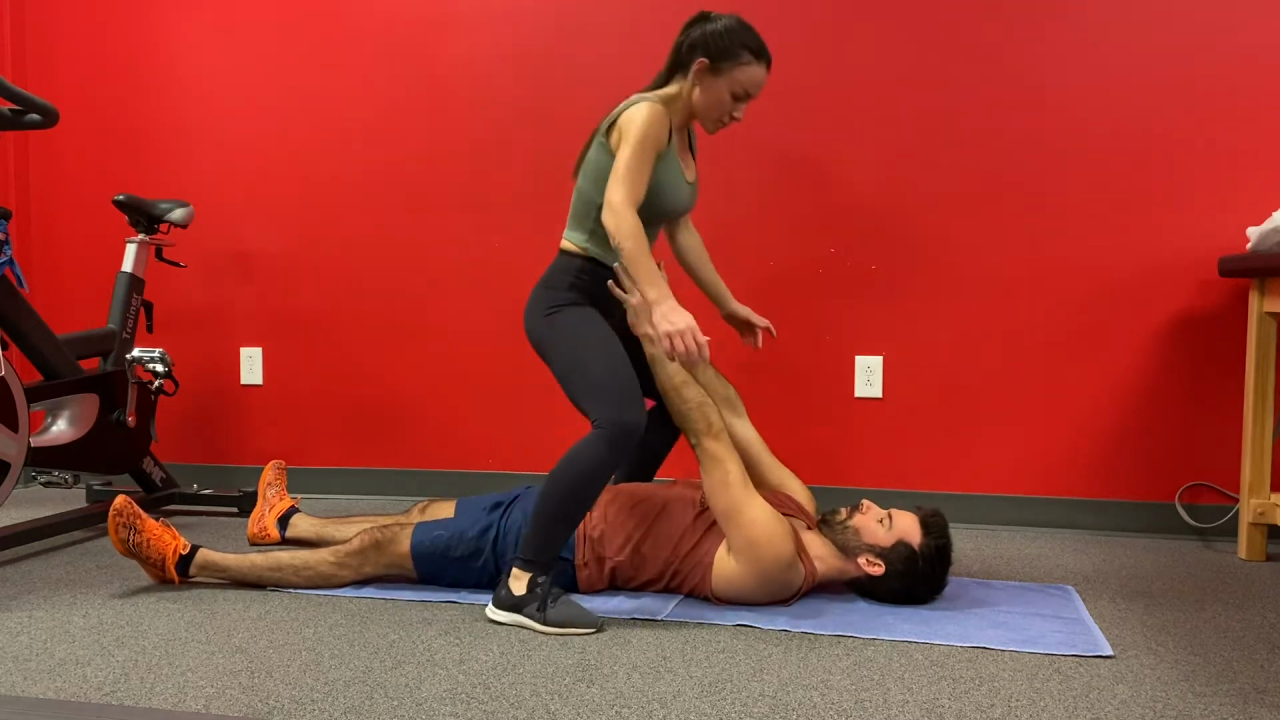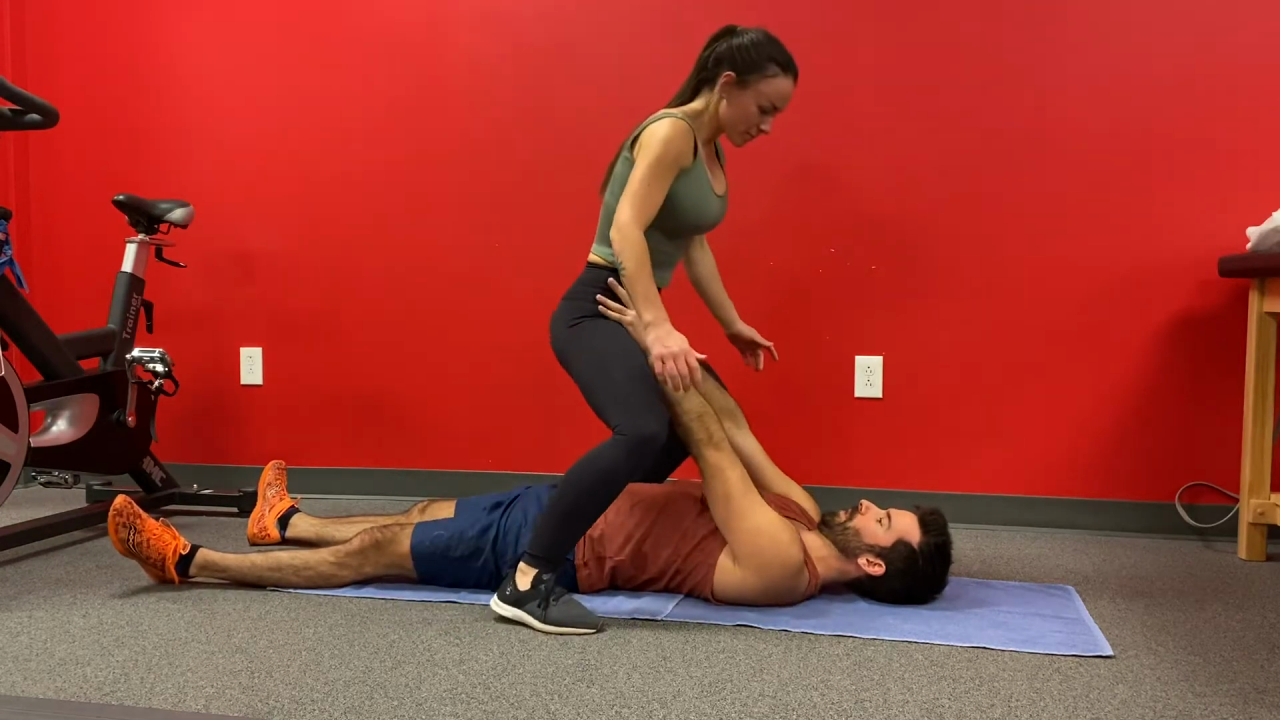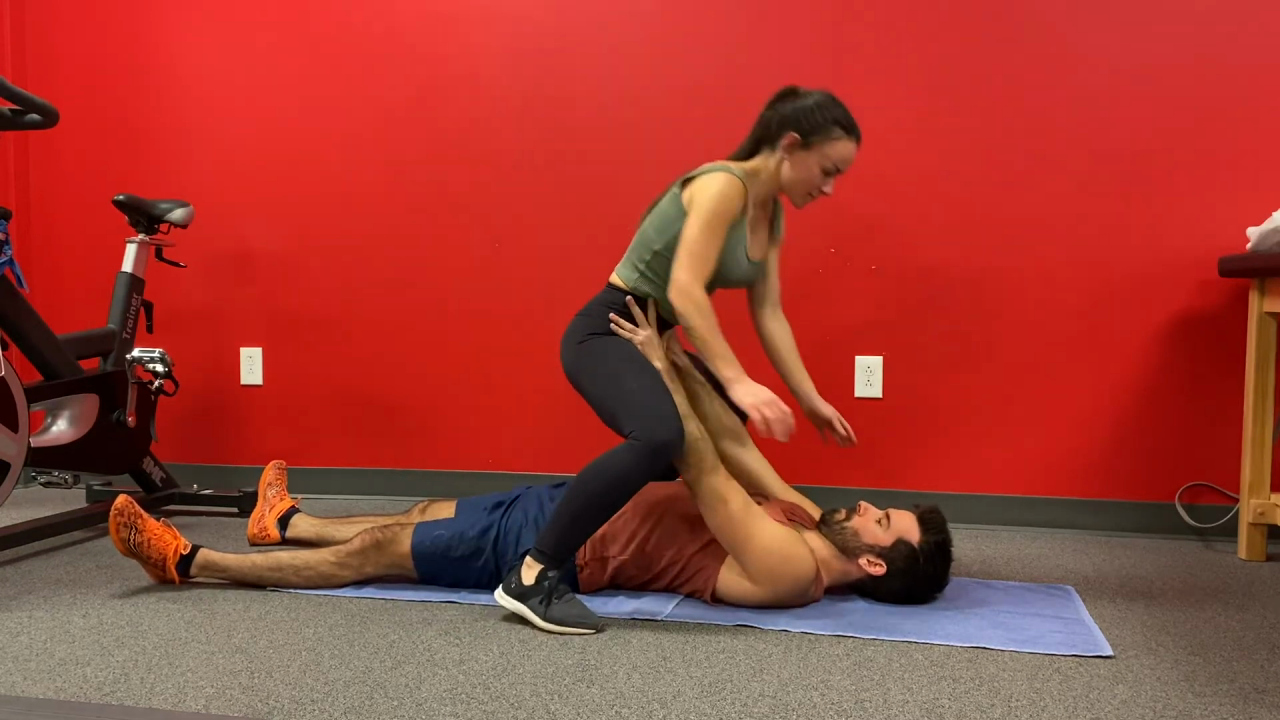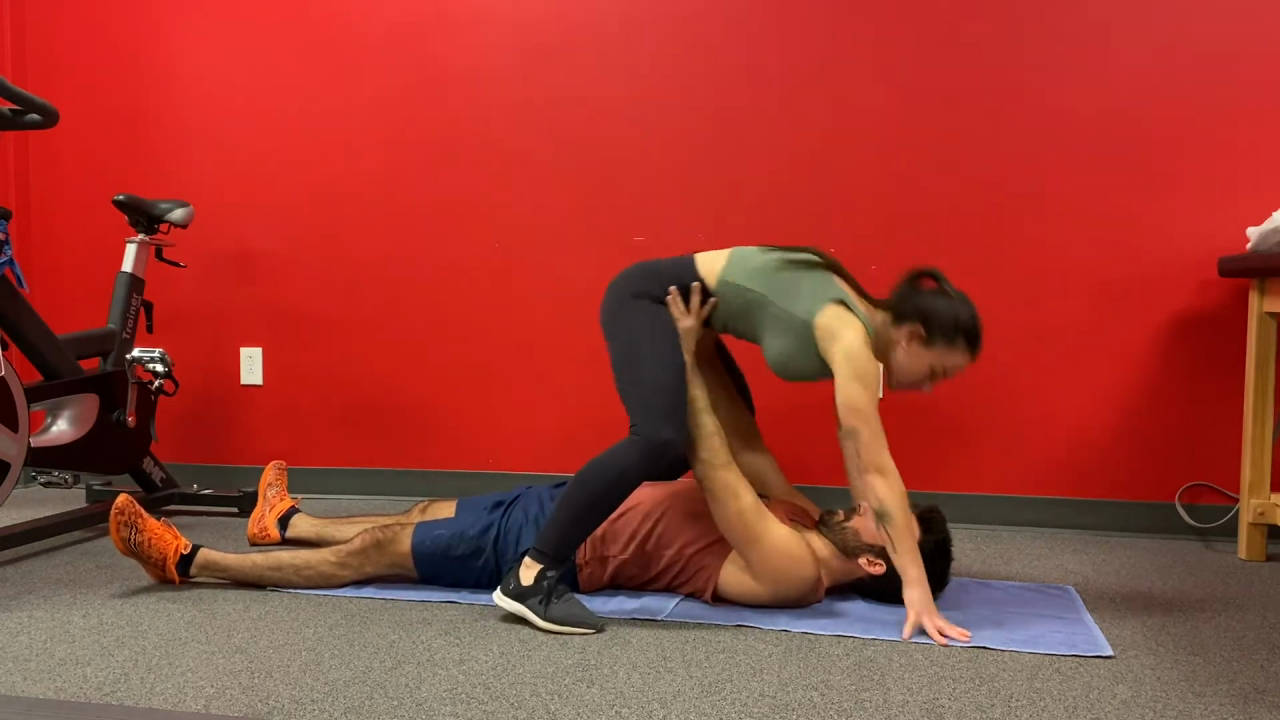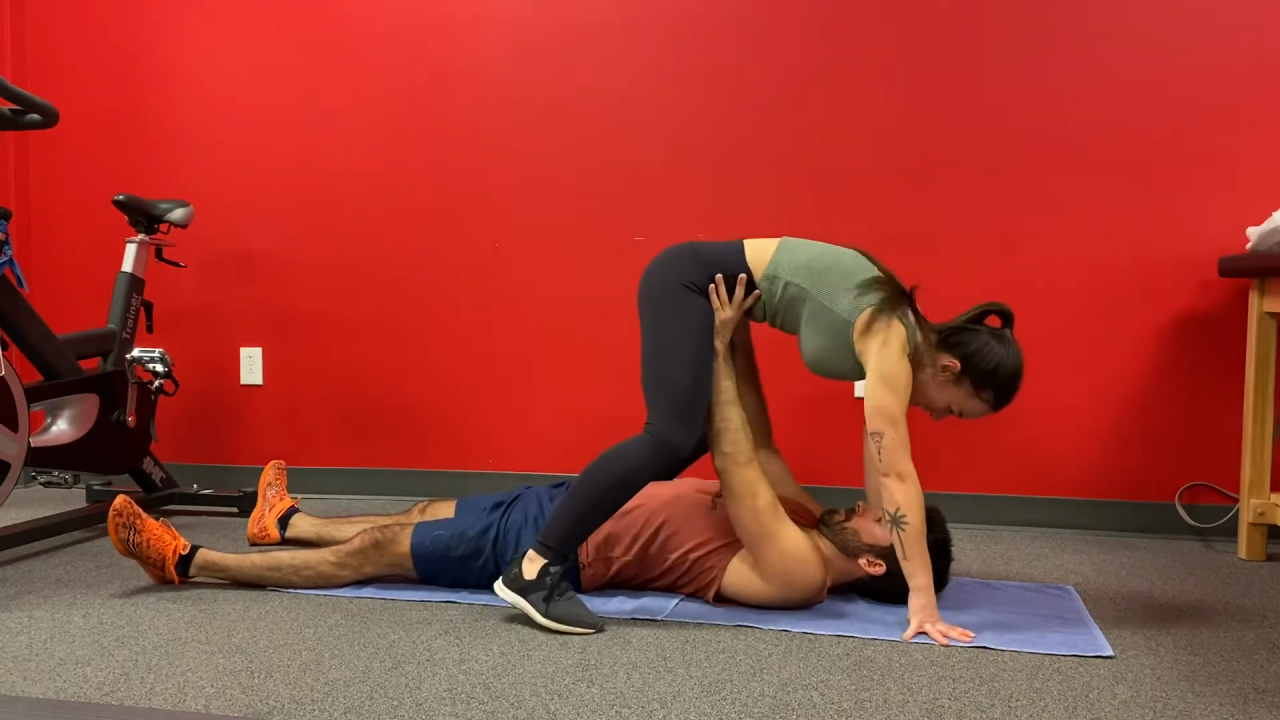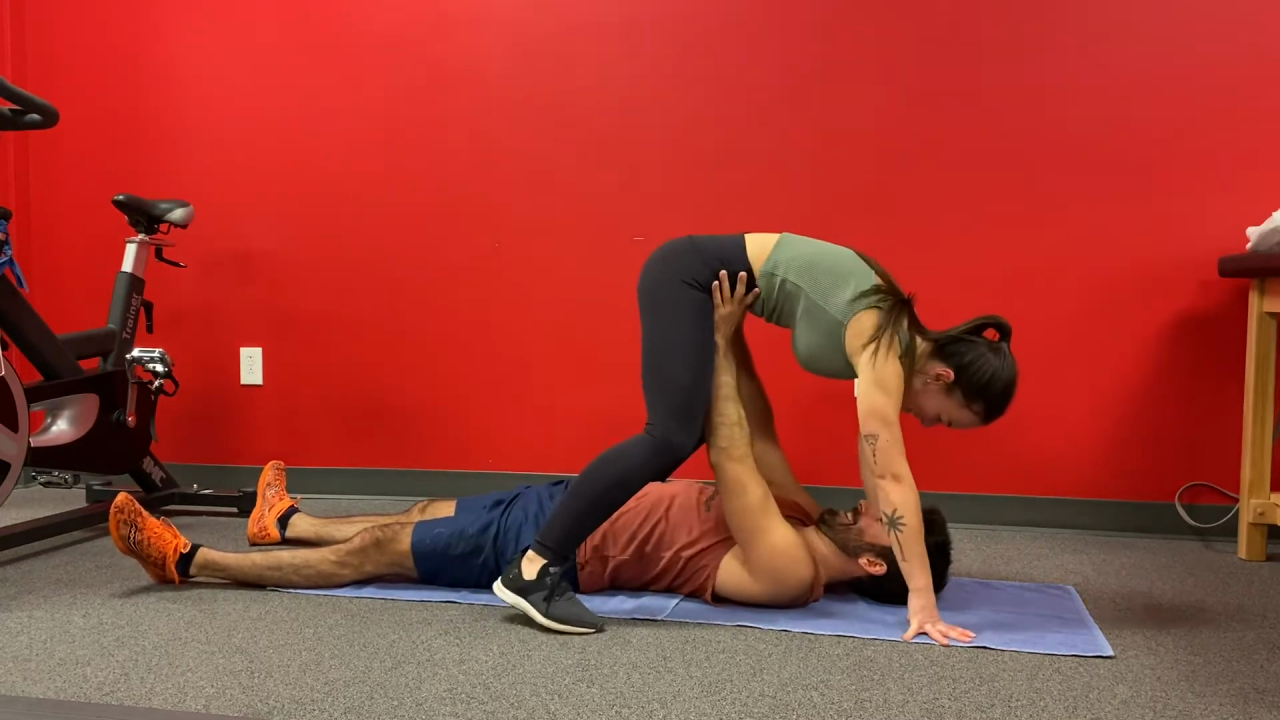
dt=0.4s
person 1, frame 1
left shoulder: (776, 561)
right shoulder: (800, 515)
left elbow: (710, 440)
right elbow: (733, 421)
left wrist: (649, 335)
right wrist: (671, 329)
left hip: (564, 547)
right hip: (578, 506)
left knee: (378, 554)
right knee: (424, 516)
left ankle: (190, 561)
right ankle: (284, 523)
person 1, frame 2
left shoulder: (782, 568)
right shoulder: (803, 517)
left elbow: (712, 449)
right elbow: (732, 431)
left hip: (561, 547)
left knee: (378, 552)
right knee: (421, 517)
left ankle: (189, 561)
right ankle: (284, 522)
person 1, frame 3
left shoulder: (791, 571)
right shoulder: (804, 520)
left elbow: (708, 481)
right elbow: (733, 448)
left wrist: (658, 368)
right wrist: (673, 352)
right hip: (576, 504)
left knee: (380, 552)
right knee: (421, 518)
left ankle: (190, 562)
right ankle: (286, 523)
person 1, frame 4
left shoulder: (795, 573)
right shoulder: (807, 523)
left elbow: (716, 477)
right elbow: (740, 448)
left wrist: (682, 359)
right wrist: (694, 347)
left knee: (380, 554)
right knee: (424, 516)
left ankle: (188, 561)
right ankle: (284, 523)
person 1, frame 5
left shoulder: (798, 573)
right shoulder: (807, 523)
left elbow: (736, 469)
right elbow: (754, 449)
left wrist: (717, 349)
right wrist: (737, 340)
left knee: (378, 551)
right knee: (423, 515)
left ankle: (189, 560)
right ankle: (286, 521)
person 1, frame 6
left shoulder: (789, 572)
right shoulder: (804, 522)
left elbow: (731, 460)
right elbow: (751, 444)
left wrist: (718, 341)
right wrist: (733, 333)
left hip: (564, 546)
left knee: (378, 553)
right knee: (423, 516)
left ankle: (190, 559)
right ankle: (285, 523)
person 2, frame 1
left shoulder: (682, 133)
right shoulder: (646, 115)
left elbow: (679, 229)
right elbow: (618, 214)
left wrist: (727, 305)
right wrist: (662, 304)
left hip: (606, 301)
right hip: (568, 298)
right knee: (619, 423)
right ankle: (520, 585)
person 2, frame 2
left shoulder: (708, 146)
right shoulder: (671, 132)
left elbow: (692, 243)
right elbow: (626, 230)
left wrist: (732, 324)
right wrist: (657, 327)
left hip: (630, 312)
right hip: (596, 310)
right knee: (643, 432)
right ankle: (527, 582)
person 2, frame 3
left shoulder: (772, 214)
right shoulder: (724, 186)
left elbow: (770, 312)
right elbow: (685, 289)
left wrist: (809, 399)
right wrist: (736, 381)
right hip: (603, 332)
right knee: (659, 438)
right ankle: (532, 577)
person 2, frame 4
left shoulder: (859, 336)
right shoulder: (852, 337)
left elbow: (863, 459)
right elbow: (875, 469)
right wrist: (915, 586)
right hip: (649, 300)
left knee: (737, 430)
right knee: (662, 439)
right ankle: (531, 576)
person 2, frame 5
left shoulder: (906, 336)
right shoulder: (891, 344)
left elbow: (880, 460)
right elbow: (897, 475)
right wrist: (922, 598)
left hip: (715, 286)
right hip: (690, 280)
left knee: (708, 428)
right knee: (671, 437)
left ankle: (604, 523)
right ankle: (535, 569)
person 2, frame 6
left shoulder: (902, 341)
right shoulder: (883, 346)
left elbow: (876, 460)
right elbow: (892, 475)
right wrist: (921, 599)
left hip: (711, 279)
right hip: (689, 274)
left knee: (710, 419)
right knee: (672, 435)
left ankle: (610, 519)
right ankle: (534, 571)
